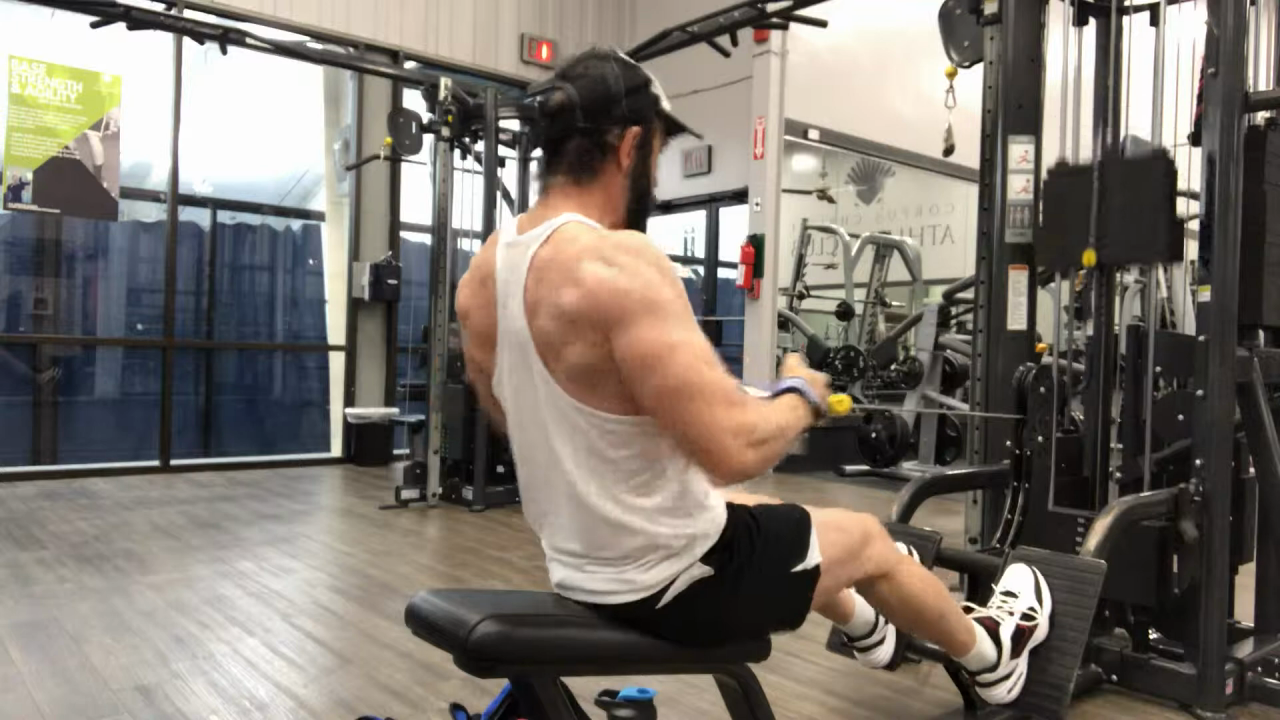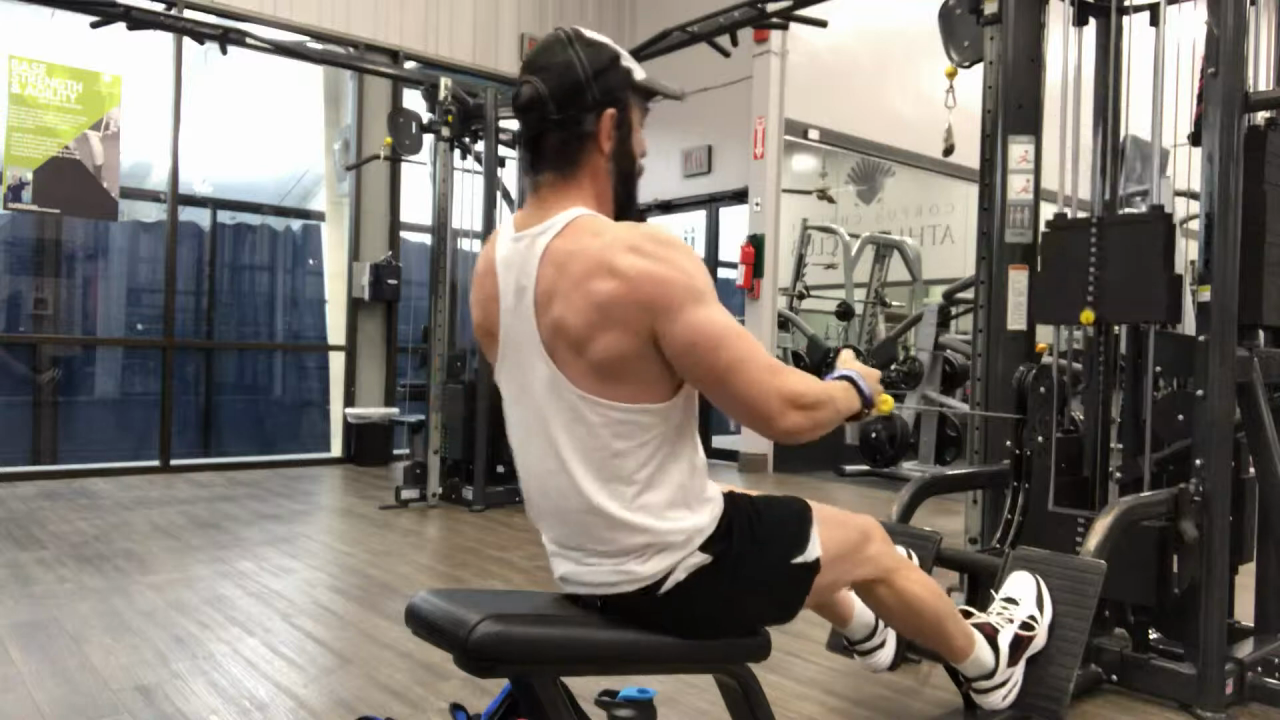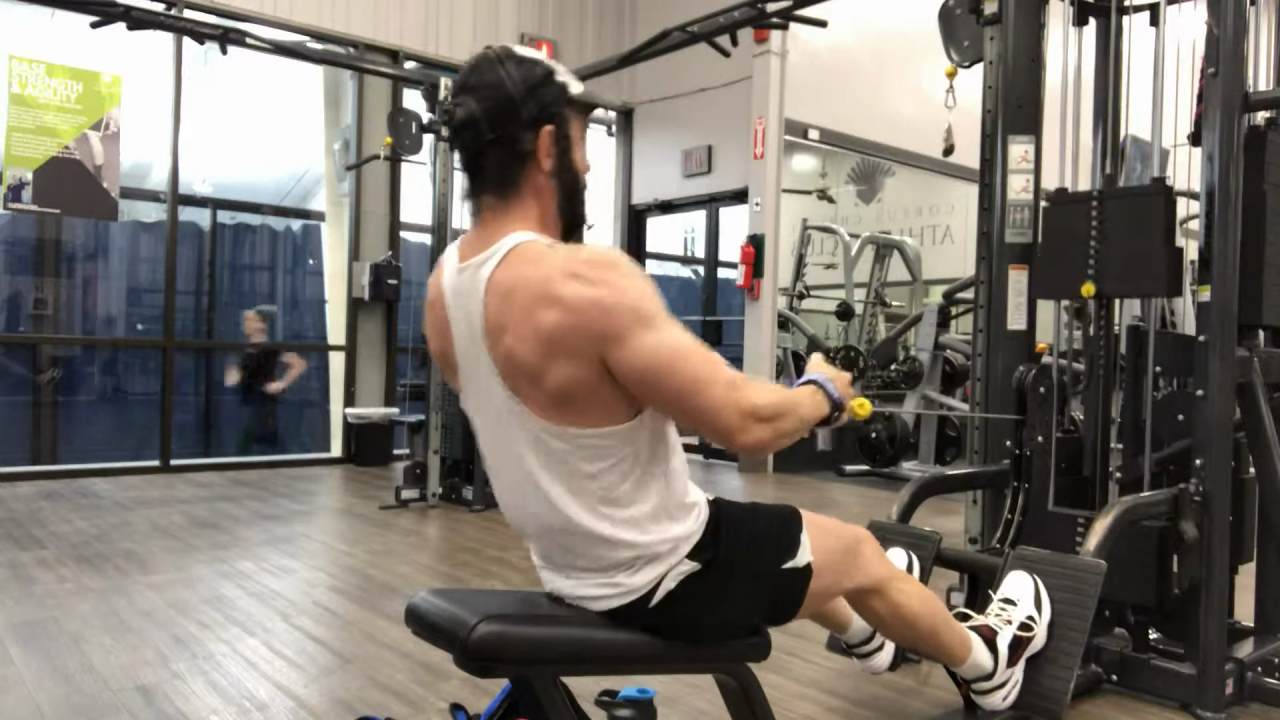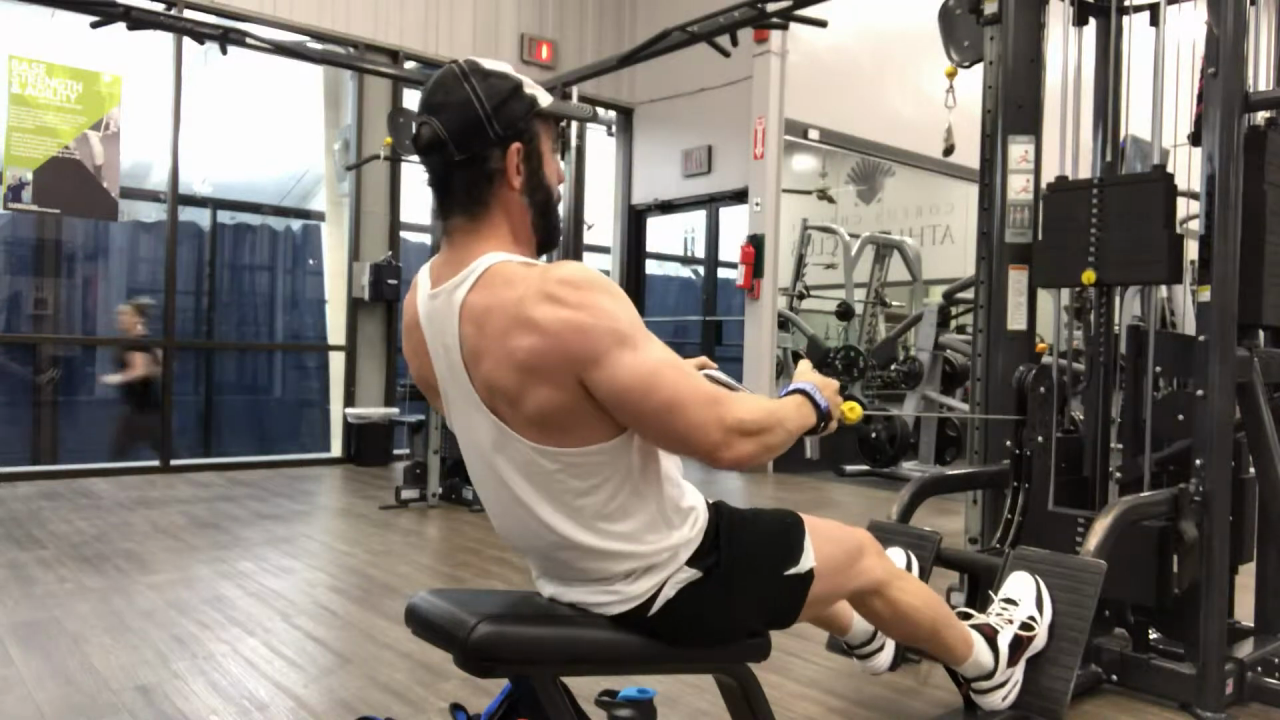
dt=0.3s
person 1, frame 1
left shoulder: (485, 268)
right shoulder: (615, 268)
right elbow: (735, 448)
right wrist: (801, 396)
left hip: (580, 569)
right hip: (669, 582)
left knee: (777, 515)
right knee: (866, 537)
left ankle: (866, 625)
right ankle: (989, 656)
person 1, frame 2
left shoulder: (493, 261)
right shoulder: (636, 260)
right elbow: (785, 412)
right wrist: (854, 385)
left hip: (582, 566)
right hip: (668, 572)
left knee: (779, 520)
right knee: (865, 542)
left ankle: (865, 630)
right ankle: (988, 663)
person 1, frame 3
left shoulder: (445, 281)
right shoulder: (582, 282)
right elbow: (744, 423)
left wrist: (674, 371)
right wrist: (823, 392)
left hip: (576, 570)
right hip: (660, 580)
left knee: (765, 533)
right knee: (857, 550)
left ankle: (865, 632)
right ankle: (986, 662)
person 1, frame 4
left shoulder: (422, 302)
right shoulder: (562, 304)
right elbow: (728, 438)
left wrist: (657, 378)
right wrist: (809, 400)
left hip: (573, 574)
right hip: (660, 585)
left knee: (762, 533)
right knee: (857, 552)
left ankle: (863, 630)
right ankle: (987, 662)
